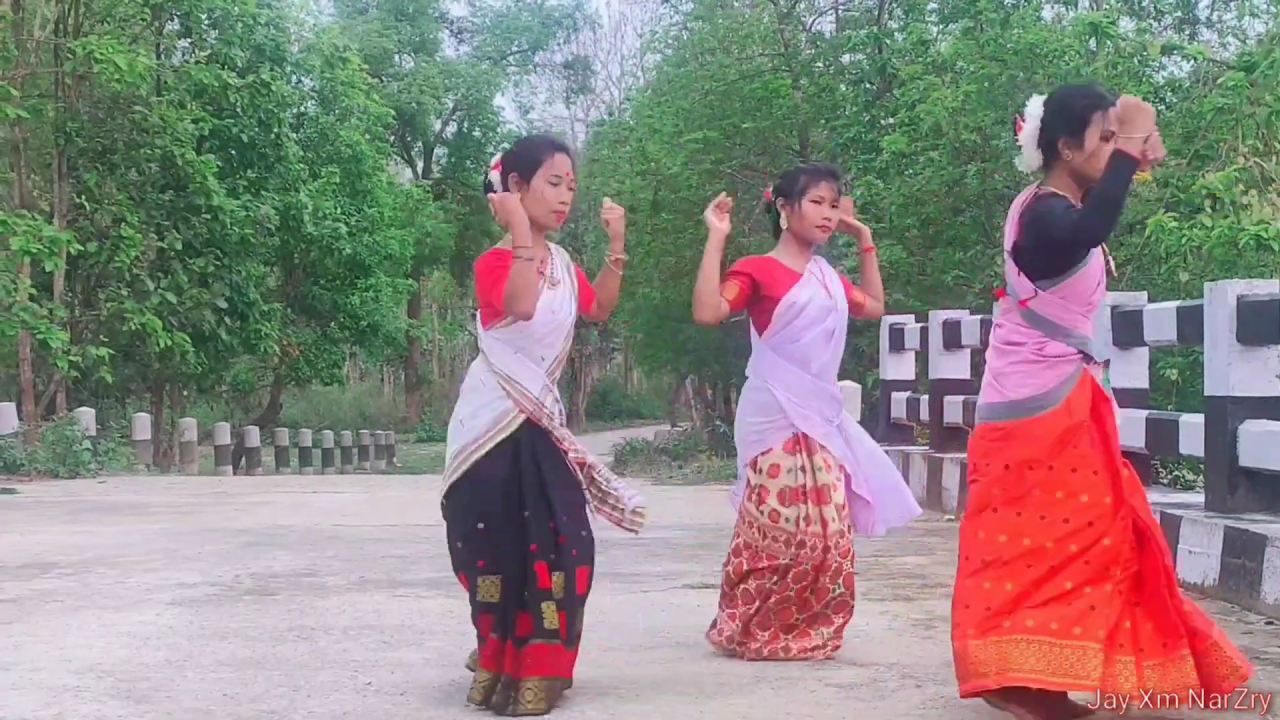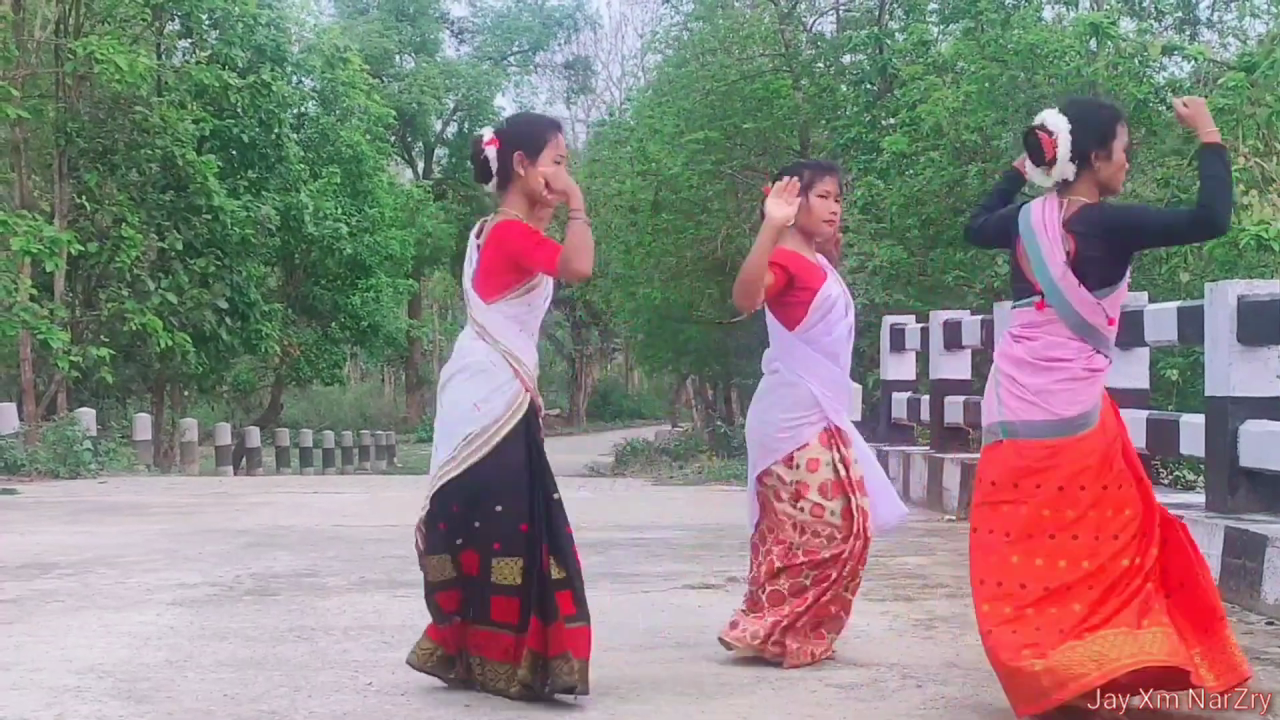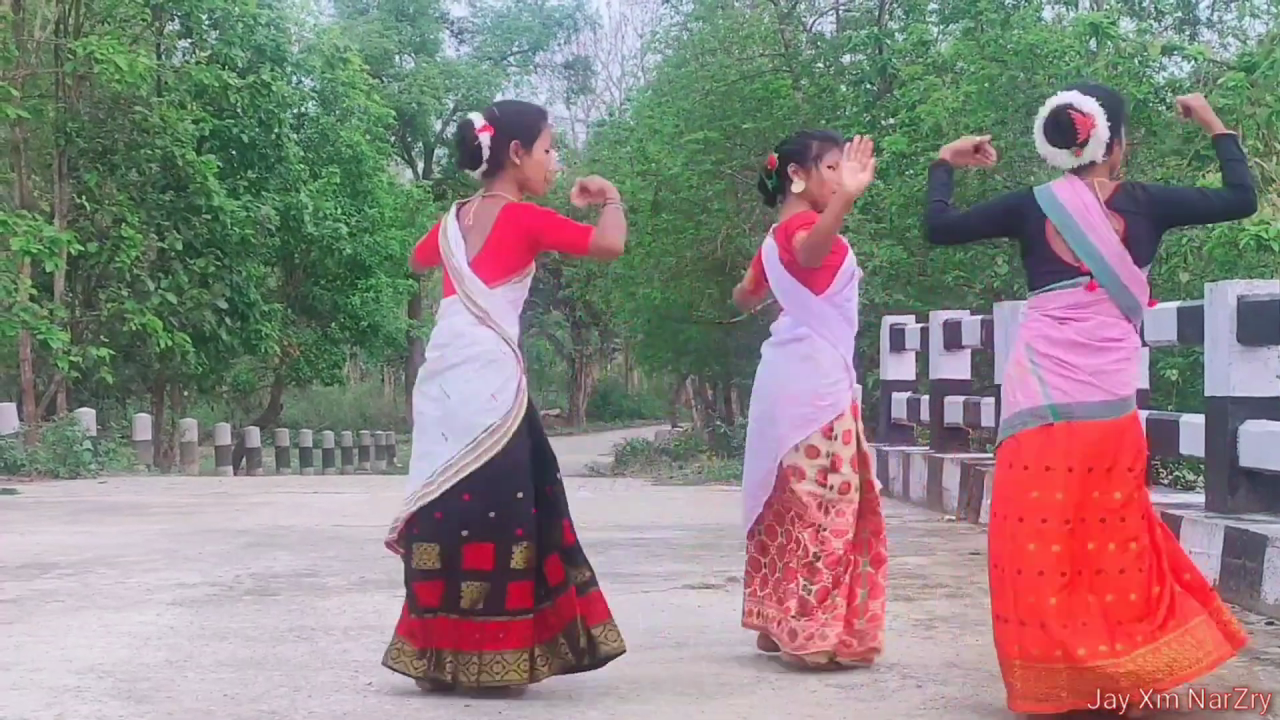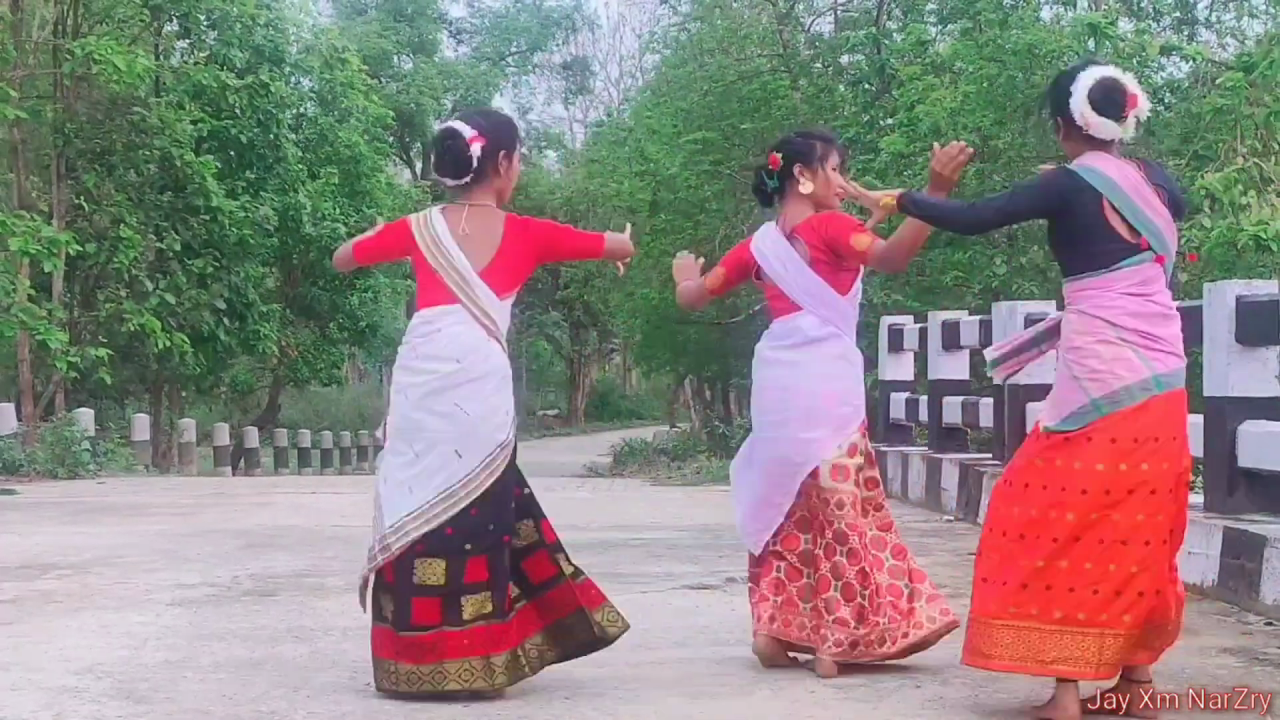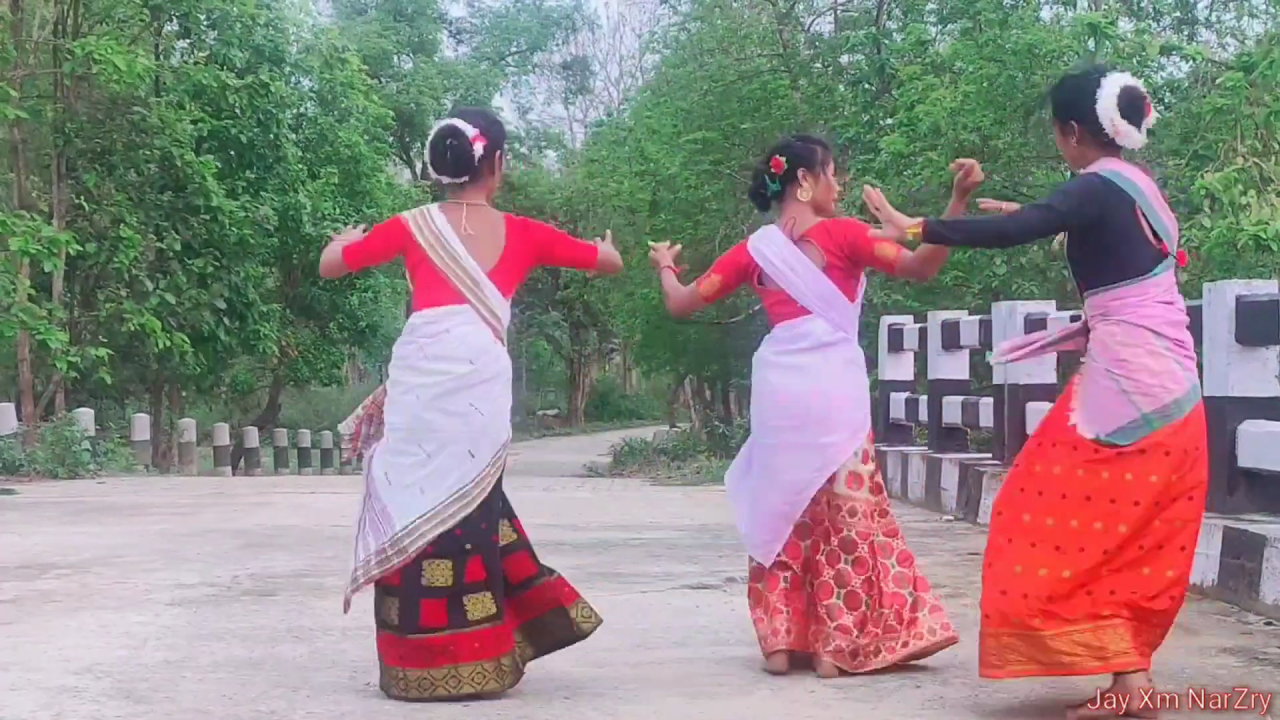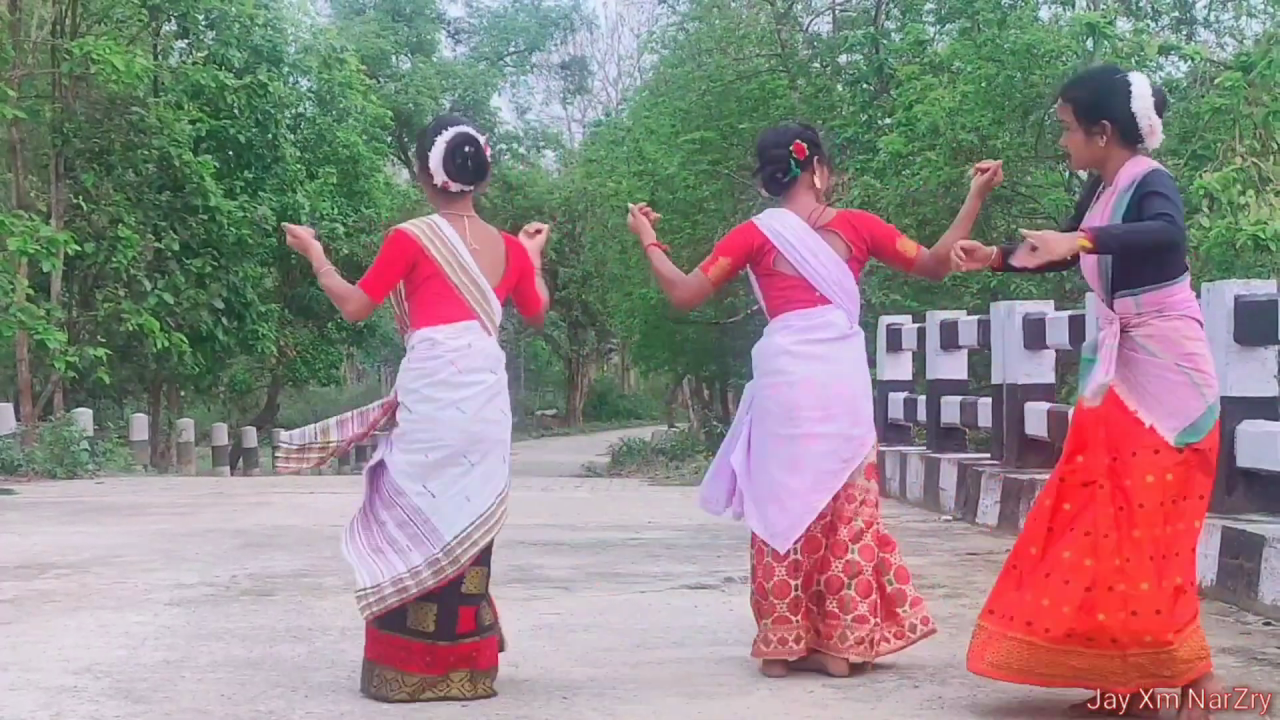
dt=0.1s
person 1, frame 1
left shoulder: (1051, 203)
right shoulder: (1053, 215)
right elbow: (1090, 230)
left wrist: (1131, 160)
right wrist: (1130, 154)
left hip: (1062, 397)
right hip: (1043, 400)
left knee: (1104, 529)
right knee: (1083, 533)
person 1, frame 2
left shoulder: (1024, 216)
right shoulder: (1118, 220)
left elbow: (977, 229)
right elbow: (1212, 221)
left wrist: (1019, 172)
right wrist: (1210, 142)
left hip: (1017, 411)
right hip: (1077, 414)
left knee: (1022, 557)
right knee: (1123, 537)
person 1, frame 3
left shoulder: (1030, 203)
right shoulder: (1144, 203)
left elbow: (938, 229)
right elbow: (1241, 200)
left wrist: (943, 164)
right wrist: (1216, 128)
left hip: (1036, 400)
right hip: (1106, 403)
left knee: (1040, 545)
right knee: (1108, 538)
person 1, frame 4
left shoulder: (1068, 182)
right shoulder: (1151, 175)
left elbow: (978, 218)
left wrist: (900, 199)
left hip: (1102, 378)
right hip: (1158, 380)
left knee: (1056, 519)
right knee: (1132, 531)
person 1, frame 5
left shoulder: (1096, 188)
right shoulder: (1136, 183)
left elbow: (1021, 229)
left wrist: (918, 229)
right wrist: (1023, 212)
left hip: (1128, 384)
right hip: (1164, 384)
left knee: (1076, 529)
right knee: (1131, 538)
person 1, frame 6
left shoulder: (1149, 184)
right shoulder: (1106, 189)
left elbow: (1163, 232)
right elbow: (1047, 252)
left wrist: (1074, 242)
right wrist: (997, 256)
left hip: (1164, 379)
right hip: (1127, 375)
left knee: (1135, 532)
right knee: (1103, 522)
person 2, frame 1
left shoulder: (561, 260)
right shoulder: (495, 260)
left elbow: (600, 309)
right elbow: (522, 308)
left wrist: (616, 244)
right wrist: (519, 233)
left hip: (539, 419)
right hip: (493, 421)
left knee: (562, 540)
right knee: (501, 545)
left ankle: (529, 669)
right ankle: (519, 671)
person 2, frame 2
left shoulder: (501, 230)
right shoulder: (513, 230)
right elbow: (576, 266)
left wrist: (567, 209)
right wrist: (577, 210)
left hip: (505, 393)
right hip: (491, 394)
left knee: (499, 518)
right knee: (502, 518)
right ankle: (512, 660)
person 2, frame 3
left shoulder: (456, 216)
right shoulder: (521, 217)
left elbow: (418, 260)
right elbow: (610, 245)
right wrist: (610, 197)
left hip: (451, 375)
right hip: (488, 381)
left knee: (456, 511)
right knee: (501, 508)
left ankle: (437, 648)
right ankle: (497, 653)
person 2, frame 4
left shoulder: (418, 226)
right shoulder: (524, 231)
left elbow: (345, 257)
right elbow: (615, 250)
left wrist: (372, 233)
right wrist: (621, 239)
left hip: (419, 378)
right hip: (480, 383)
left knee: (422, 511)
right knee: (492, 507)
left ankle: (418, 663)
right ankle: (474, 661)
person 2, frame 5
left shoulder: (411, 225)
right shoulder: (521, 233)
left elbow: (330, 266)
right elbow: (606, 262)
left wrist: (344, 235)
right wrist: (609, 248)
left hip: (419, 381)
right hip: (480, 384)
left knee: (417, 513)
right knee: (467, 512)
left ankle: (422, 666)
right ankle: (471, 663)
person 2, frame 6
left shoulder: (410, 238)
right shoulder: (506, 245)
left elbow: (352, 307)
right elbow: (537, 314)
left wrist: (312, 251)
right wrist: (535, 253)
left hip: (435, 399)
right hip: (485, 397)
left knee: (407, 521)
right knee: (452, 525)
left ankle: (416, 666)
right ankle: (460, 663)
person 3, frame 1
left shoulder: (829, 276)
right shoulder: (757, 269)
left elbow: (874, 307)
right elbow: (708, 312)
left wrist: (865, 242)
right wrist: (715, 239)
left hip: (820, 421)
right hip: (775, 421)
left knee: (829, 538)
right knee: (780, 537)
left ankle: (804, 634)
right ankle: (745, 630)
person 3, frame 2
left shoulder: (818, 264)
right shoulder: (785, 258)
right elbow: (743, 297)
left wrist: (817, 241)
right wrist: (771, 227)
left hip: (819, 412)
right hip: (799, 412)
left knee: (845, 523)
right knee: (814, 530)
left ankle: (789, 635)
right ankle: (758, 629)
person 3, frame 3
left shoulder: (781, 238)
right shoulder: (803, 224)
left elbow: (743, 297)
right elbow: (812, 250)
right wrist: (848, 196)
left hip: (800, 387)
right hip: (816, 387)
left knee: (792, 509)
right knee: (830, 510)
left ankle: (784, 625)
right ankle: (814, 633)
person 3, frame 4
left shoulder: (758, 245)
right shoulder: (831, 228)
left elbow: (691, 297)
right elbow: (887, 254)
left wrist: (685, 268)
right wrist: (936, 188)
left hip: (777, 383)
right hip: (829, 384)
left knee: (786, 510)
right knee: (843, 513)
left ankle: (778, 631)
right ankle: (837, 640)
person 3, frame 5
left shoulder: (753, 248)
right shoulder: (841, 233)
left elbow: (681, 305)
right elbow: (919, 266)
left wrist: (664, 268)
right wrist: (959, 200)
left hip: (778, 389)
right hip: (834, 390)
left knee: (785, 518)
right knee: (848, 520)
left ankle: (782, 641)
right ankle: (838, 645)
person 3, frame 6
left shoulder: (755, 234)
right shoulder: (855, 226)
left elbow: (685, 296)
right elbow: (935, 263)
left wrist: (648, 240)
right wrist: (976, 197)
left hip: (783, 380)
right hip: (843, 382)
left knee: (781, 513)
right knee: (846, 513)
left ankle: (783, 644)
right ankle: (846, 642)
